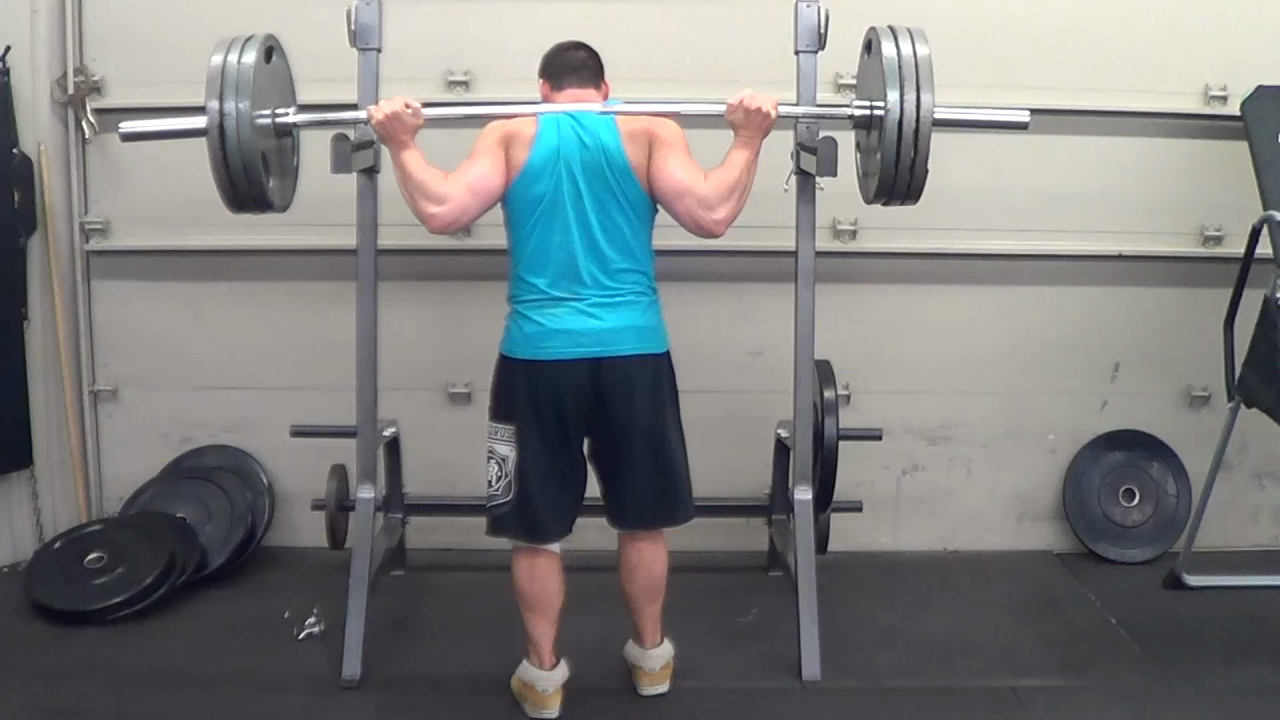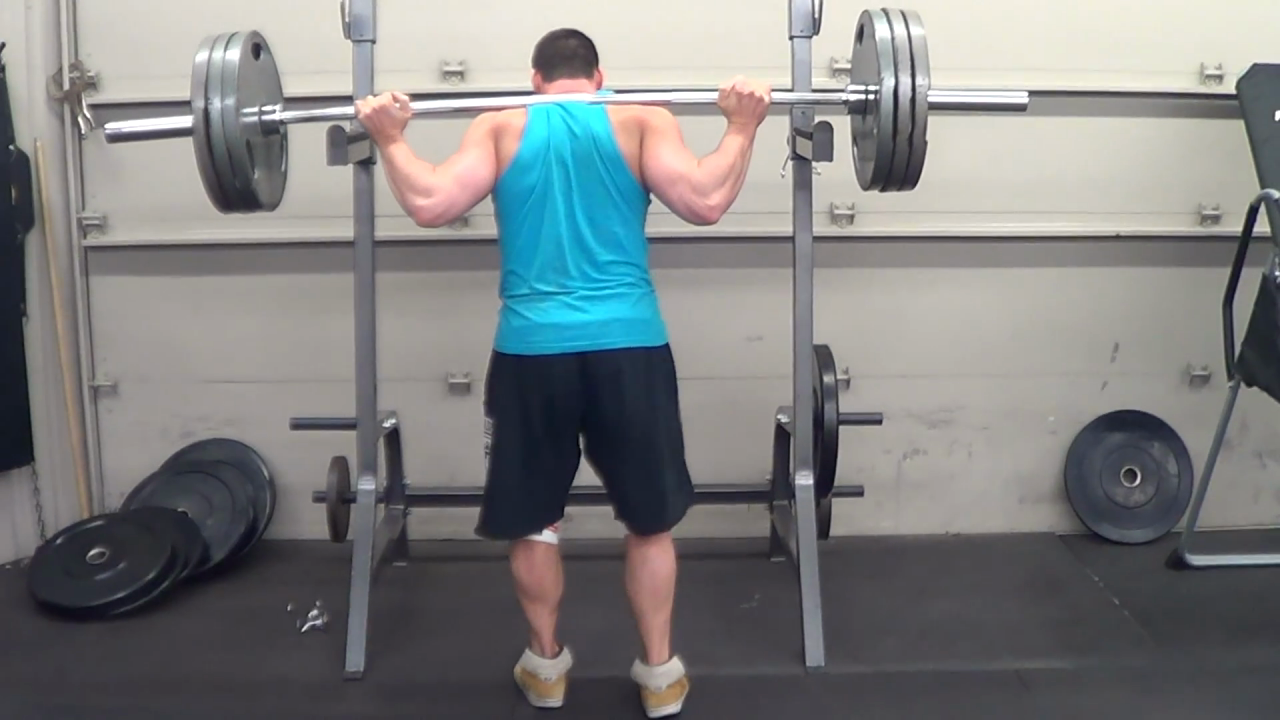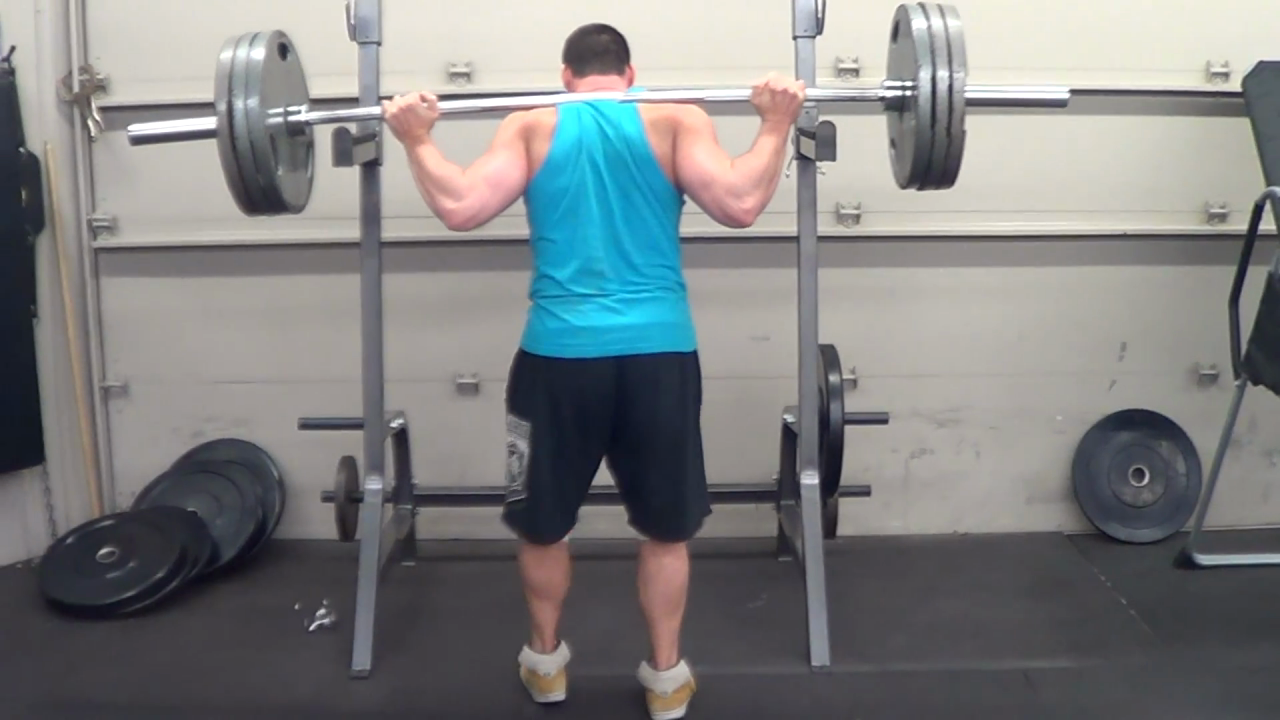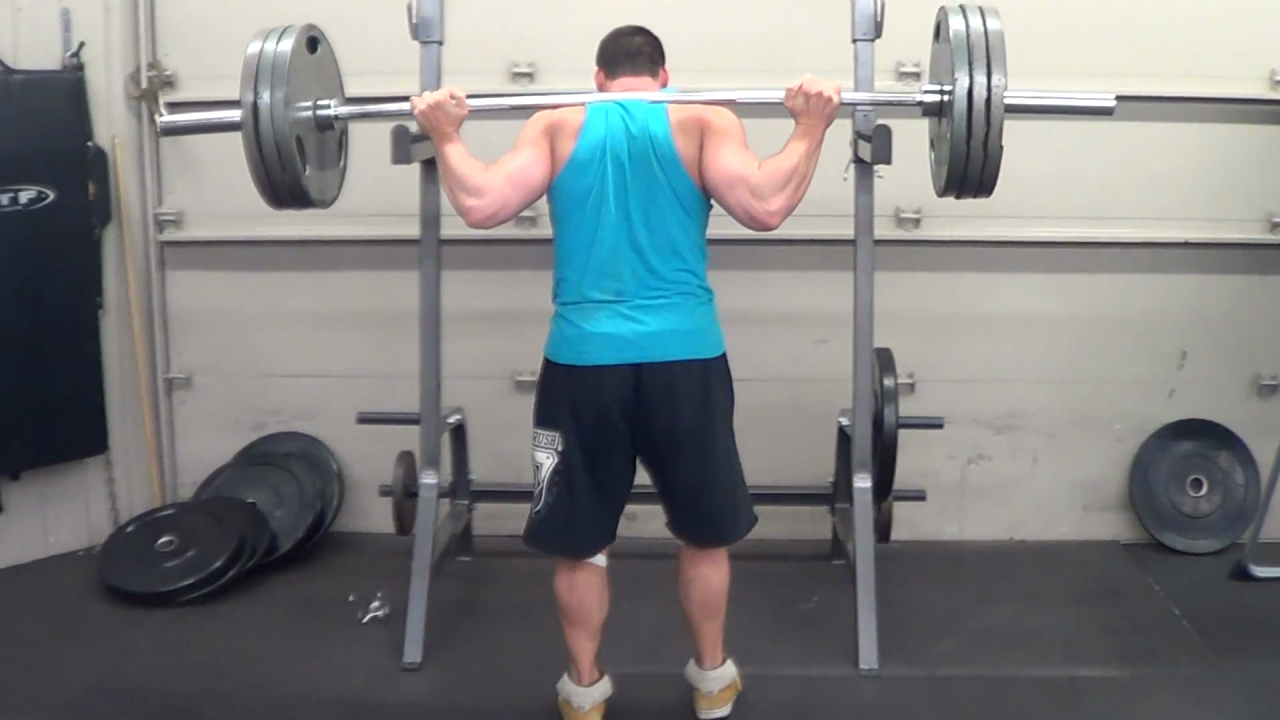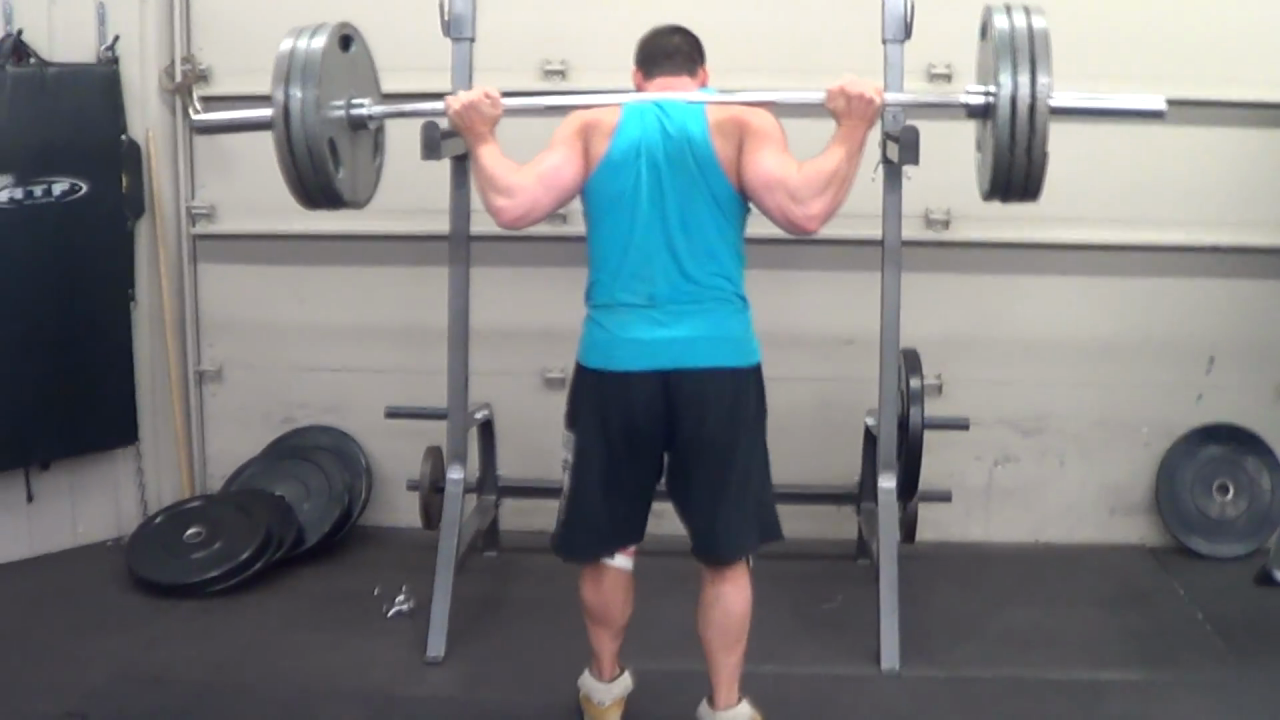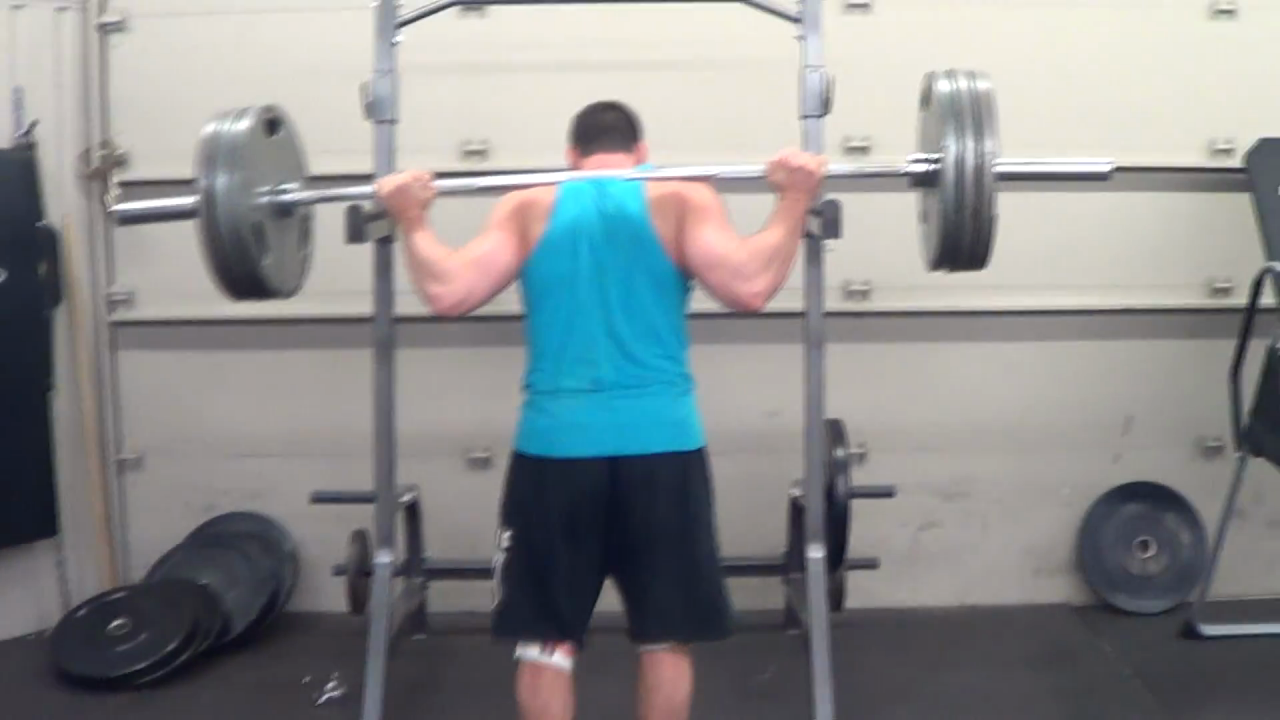
dt=0.5s
person 1, frame 1
left shoulder: (511, 134)
right shoulder: (649, 131)
left elbow: (442, 212)
right elbow: (711, 215)
left wrist: (401, 144)
right wrist: (748, 141)
left hip: (537, 355)
right hip: (633, 351)
left knee: (535, 528)
right knee: (643, 520)
right ankle: (651, 656)
person 1, frame 2
left shoulder: (499, 126)
right shoulder: (642, 120)
left elbow: (429, 204)
right elbow: (707, 202)
left wrist: (389, 137)
right wrist: (742, 125)
left hip: (531, 350)
right hip: (630, 346)
left knee: (530, 521)
right knee: (650, 522)
left ankle: (546, 664)
person 1, frame 3
left shoulder: (530, 126)
right shoulder: (675, 119)
left elbow: (461, 208)
right elbow: (740, 204)
left wrist: (417, 140)
right wrist: (776, 126)
left hip: (559, 350)
right hip: (659, 349)
left knee: (540, 520)
right knee: (665, 527)
left ankle: (544, 659)
person 1, frame 4
left shoulder: (557, 125)
right shoulder: (703, 121)
left elbow: (480, 205)
right elbow: (765, 207)
left wrist: (444, 135)
right wrist: (811, 127)
left hip: (583, 359)
right hip: (686, 356)
left knee: (578, 542)
right knee: (705, 534)
person 1, frame 5
left shoulder: (591, 125)
right shoulder: (742, 122)
left elbow: (513, 206)
right elbow: (806, 210)
left wrist: (479, 137)
right wrist: (853, 129)
left hip: (614, 365)
right hip: (717, 366)
left knee: (603, 546)
right knee: (724, 554)
person 1, frame 6
left shoulder: (527, 208)
right shoulder: (682, 200)
left elbow: (449, 293)
right elbow: (747, 287)
left wrist: (411, 220)
right wrist: (794, 203)
left hip: (554, 448)
right hip: (662, 446)
left knee: (545, 638)
right knee: (665, 636)
